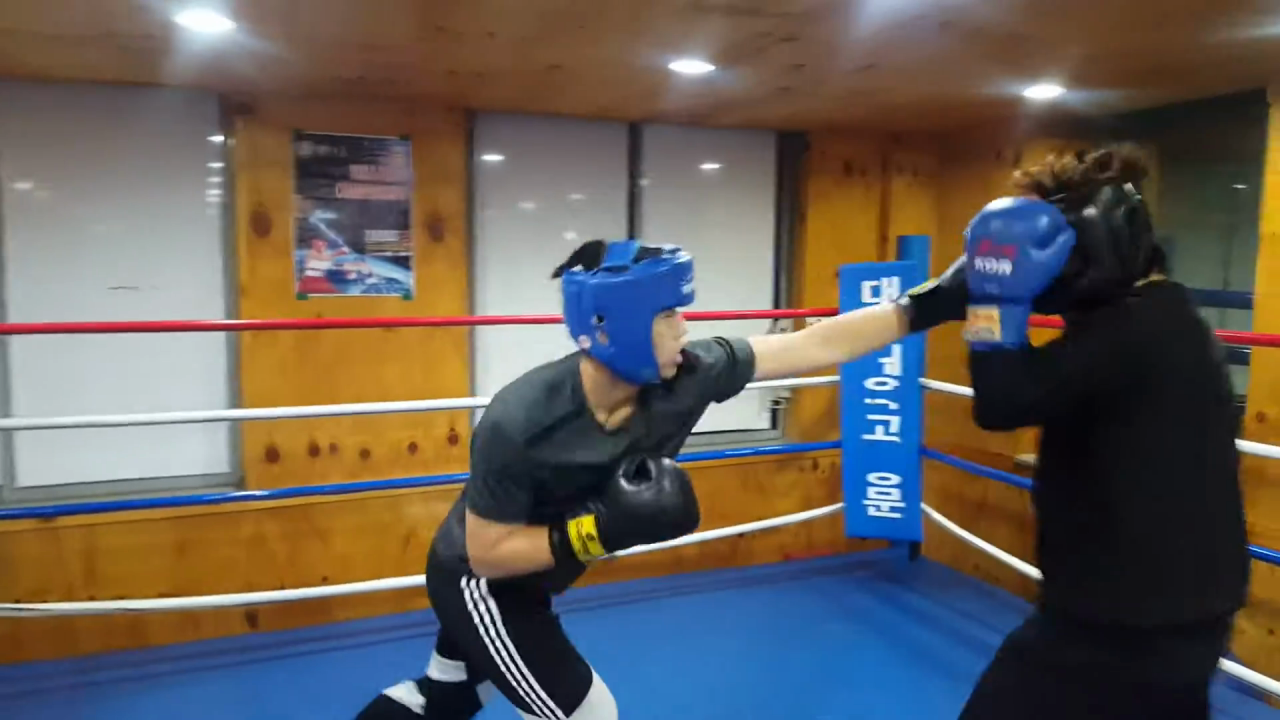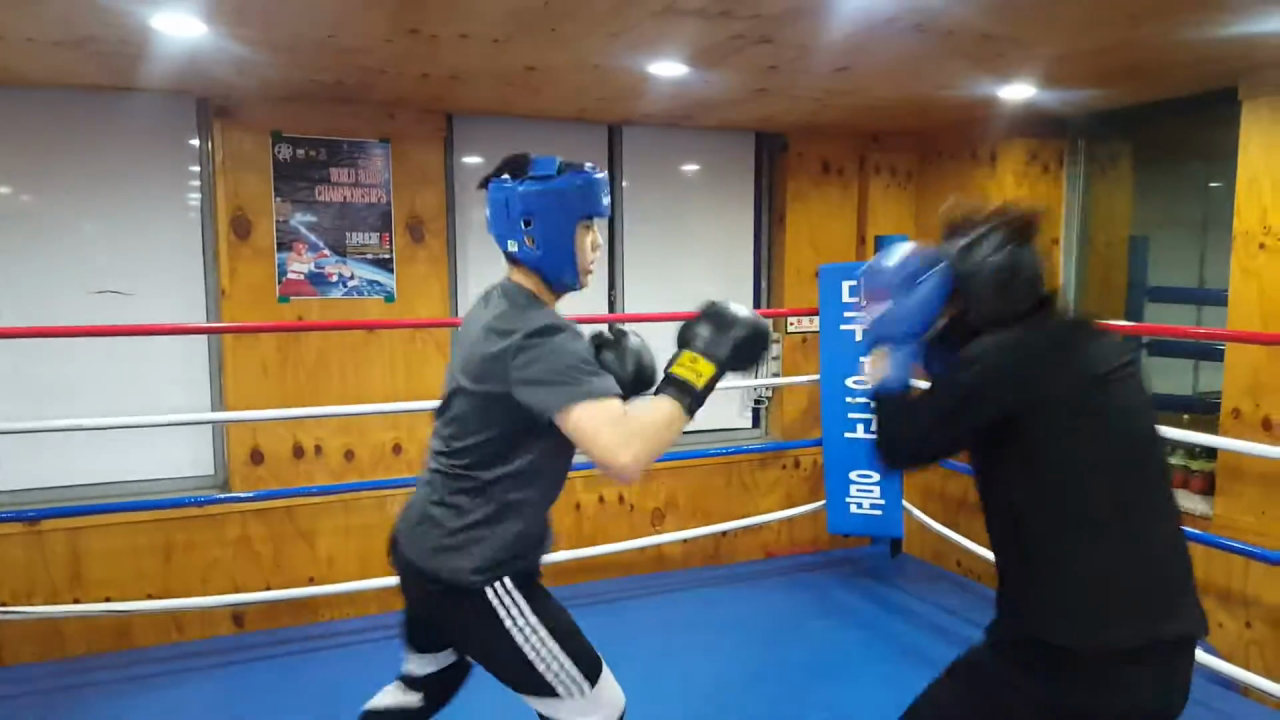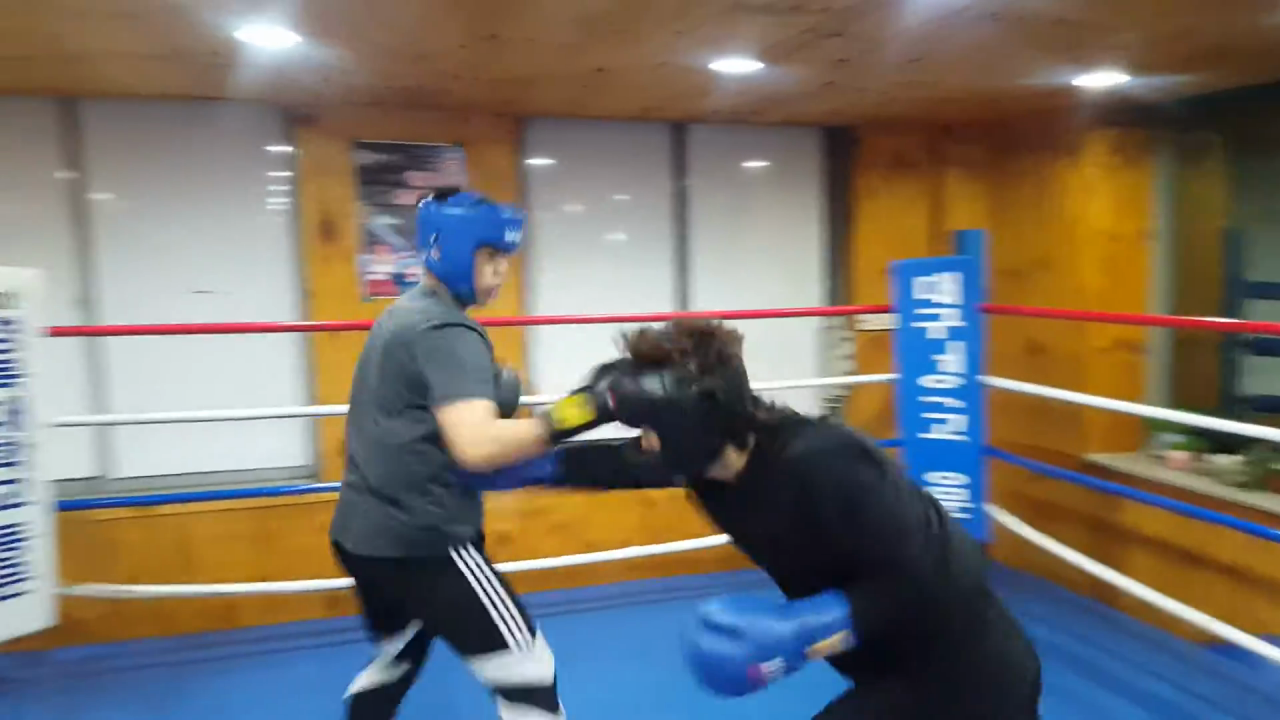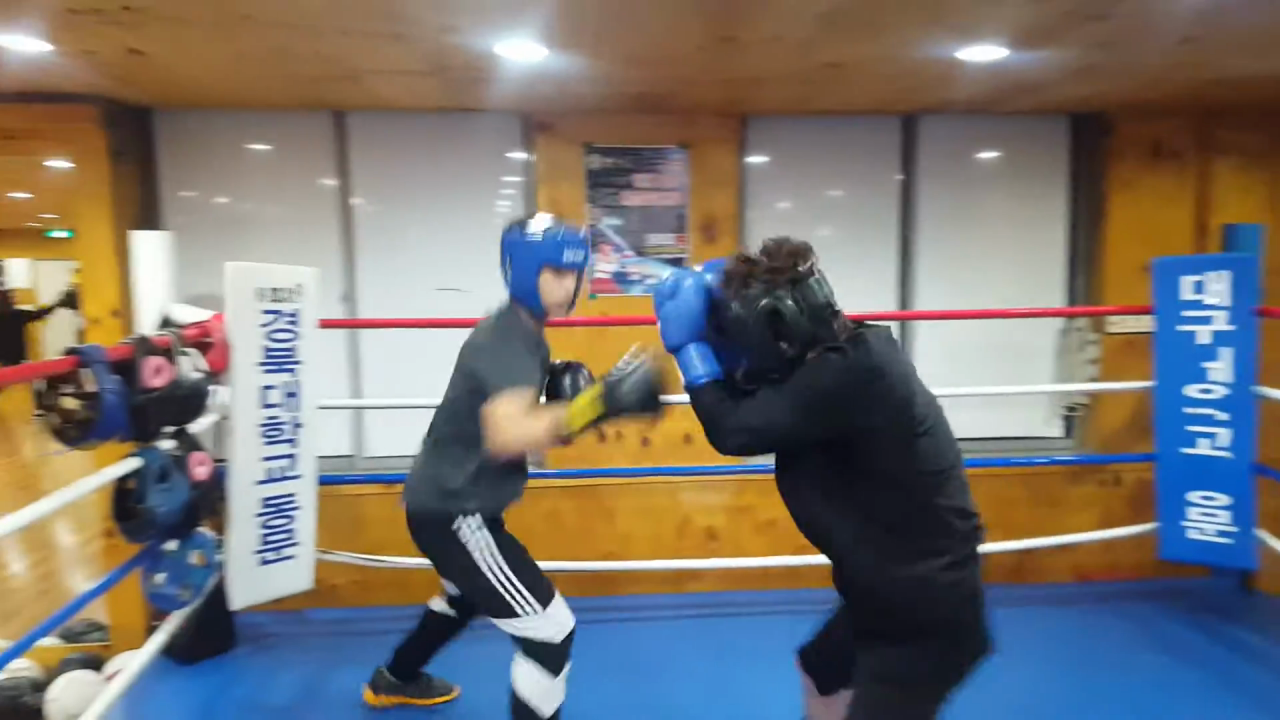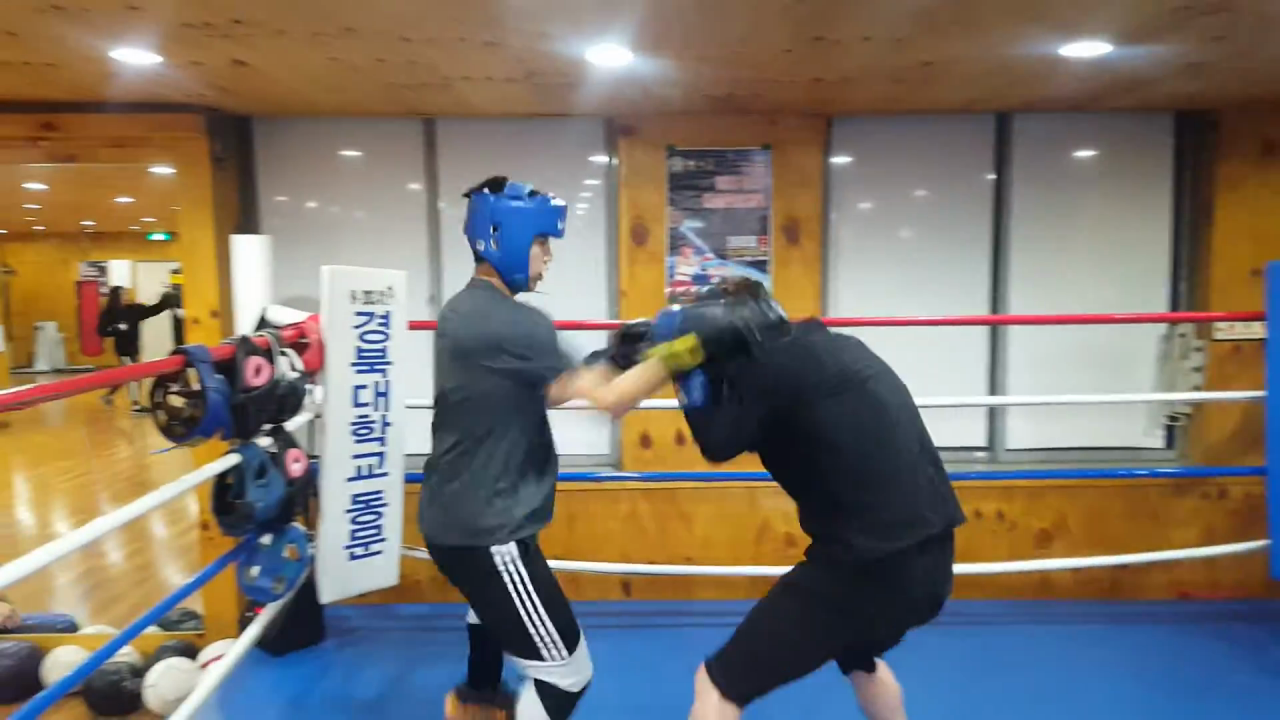
dt=0.4s
person 1, frame 1
left shoulder: (689, 373)
right shoulder: (516, 423)
left elbow: (813, 344)
right elbow: (486, 555)
left wrist: (936, 303)
right wrist: (607, 527)
left hip: (524, 581)
right hip: (478, 583)
person 1, frame 2
left shoulder: (499, 309)
right shoulder: (535, 337)
right elbow: (625, 455)
left wrist: (611, 374)
right wrist: (701, 362)
left hip: (431, 552)
right hip: (472, 571)
person 1, frame 3
left shoulder: (400, 317)
right shoulder: (447, 332)
right elbow: (476, 446)
left wrist: (489, 405)
right wrist: (579, 410)
left hip: (359, 537)
right hip: (424, 542)
left knee: (395, 653)
person 1, frame 4
left shoulder: (524, 336)
right shoulder: (506, 338)
left elbow: (520, 418)
right elbow: (508, 438)
left wrist: (566, 399)
right wrist: (600, 402)
left hip: (457, 500)
right hip: (449, 507)
left knee: (473, 591)
right knee: (549, 627)
person 1, frame 5
left shoulder: (465, 310)
right shoulder: (509, 323)
right elbow: (608, 399)
left wrist: (611, 356)
right wrist: (688, 347)
left hip: (454, 516)
right hip: (480, 528)
left knee: (499, 598)
right knee: (564, 669)
person 2, frame 1
left shoulder: (1131, 323)
right shoulder: (1166, 318)
left elbow: (1001, 403)
right elbow: (1048, 388)
left wrist: (996, 293)
right wrist: (1007, 294)
left hip: (1108, 618)
person 2, frame 2
left shoulder: (1008, 355)
right shoulder: (1101, 351)
left elbow: (903, 443)
left wrist: (893, 339)
right wrist: (942, 354)
left hip: (1064, 644)
person 2, frame 3
left shoulder: (817, 461)
right shoulder: (739, 437)
left elbow: (929, 582)
right elbow: (623, 464)
left wrist: (800, 631)
right wrist: (535, 464)
left hip: (961, 674)
person 2, frame 4
left shoulder: (850, 375)
right shoulder: (847, 355)
left elbow: (737, 431)
right elbow: (758, 405)
left wrist: (689, 344)
right wrist: (714, 342)
left hip: (925, 622)
right hip: (892, 599)
right knee: (819, 670)
person 2, frame 5
left shoulder: (778, 361)
right shoulder: (833, 350)
left elbow: (718, 441)
left wrist: (690, 371)
left hip: (867, 568)
right hip: (927, 558)
left knee: (717, 685)
right knee: (857, 658)
